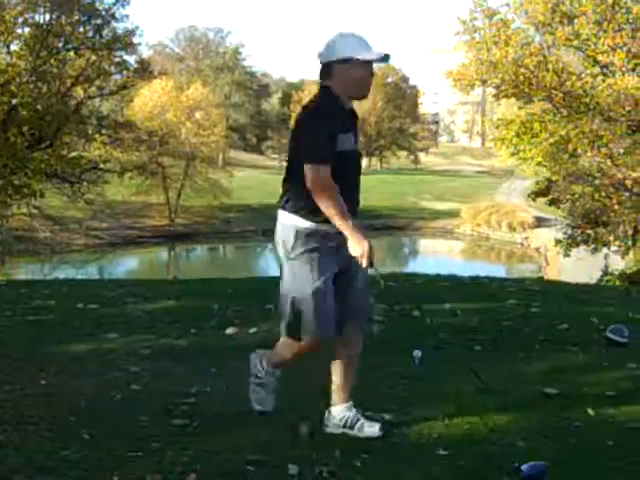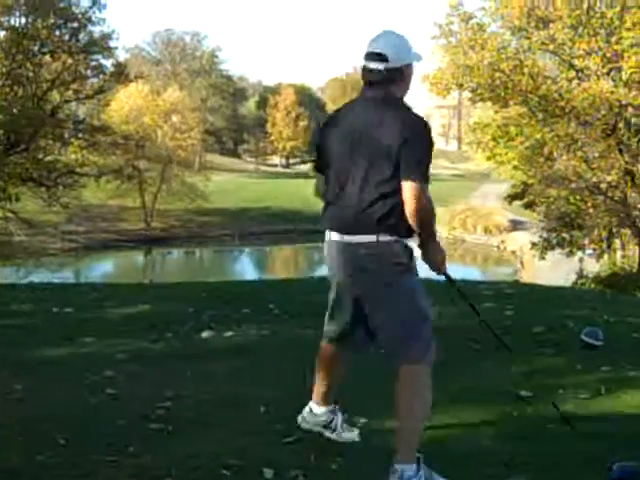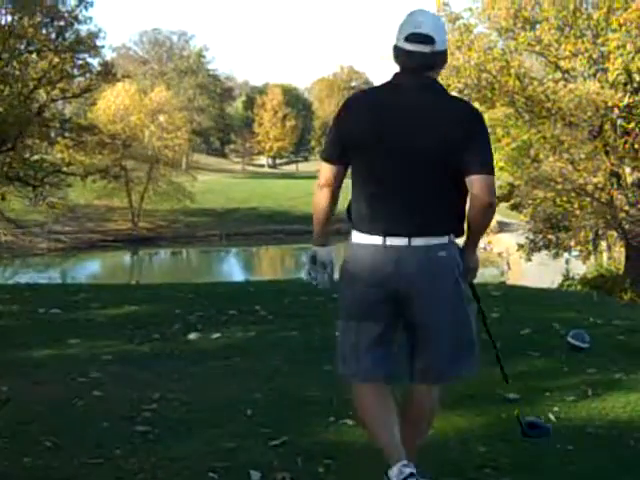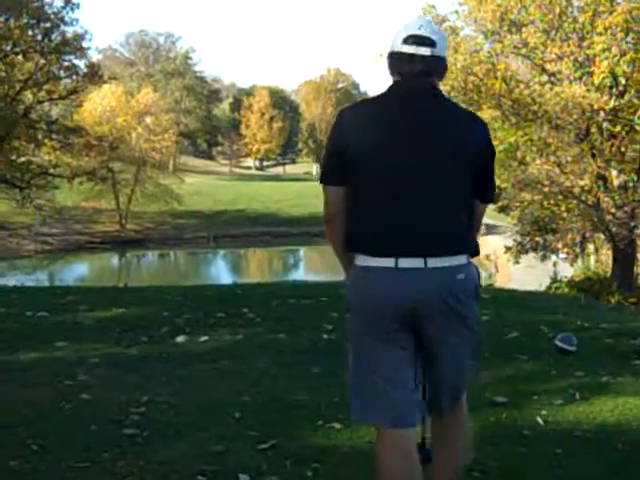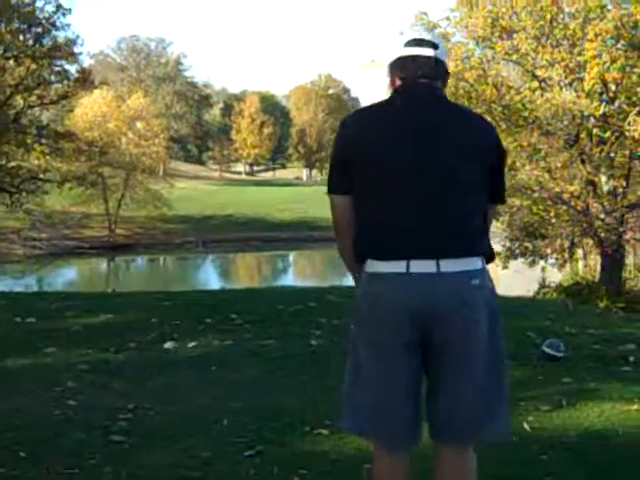
dt=0.4s
person 1, frame 1
left shoulder: (346, 116)
right shoulder: (318, 115)
right elbow: (318, 182)
left wrist: (352, 232)
right wrist: (354, 235)
left hip: (337, 233)
right hip: (305, 232)
left knee: (352, 321)
right knee: (314, 330)
left ankle: (341, 409)
right ankle: (268, 364)
person 1, frame 2
left shoulder: (333, 122)
right shoulder: (411, 125)
left elbow: (322, 190)
right elbow: (416, 202)
right wrist: (431, 246)
left hip: (338, 243)
right hip: (381, 251)
left knee: (338, 333)
right knee: (416, 354)
left ankle: (318, 409)
person 1, frame 3
left shoulder: (357, 107)
right shoulder: (463, 116)
left elbow: (326, 184)
right elbow: (483, 196)
left wrist: (320, 242)
right wrist: (469, 248)
left hip: (367, 253)
right hip: (434, 255)
left knee: (366, 373)
right knee: (427, 374)
person 1, frame 4
left shoulder: (352, 120)
right shoulder: (471, 128)
left elbow: (334, 214)
right elbow: (475, 217)
left wrist: (354, 271)
left hip: (377, 280)
right hip: (450, 278)
left knee: (393, 420)
right knee: (450, 402)
person 1, frame 5
left shoulder: (357, 127)
right shoulder: (480, 130)
left elbow: (343, 224)
right elbow: (486, 218)
left hip: (387, 287)
right hip: (462, 285)
left knee: (390, 437)
right knee: (457, 437)
